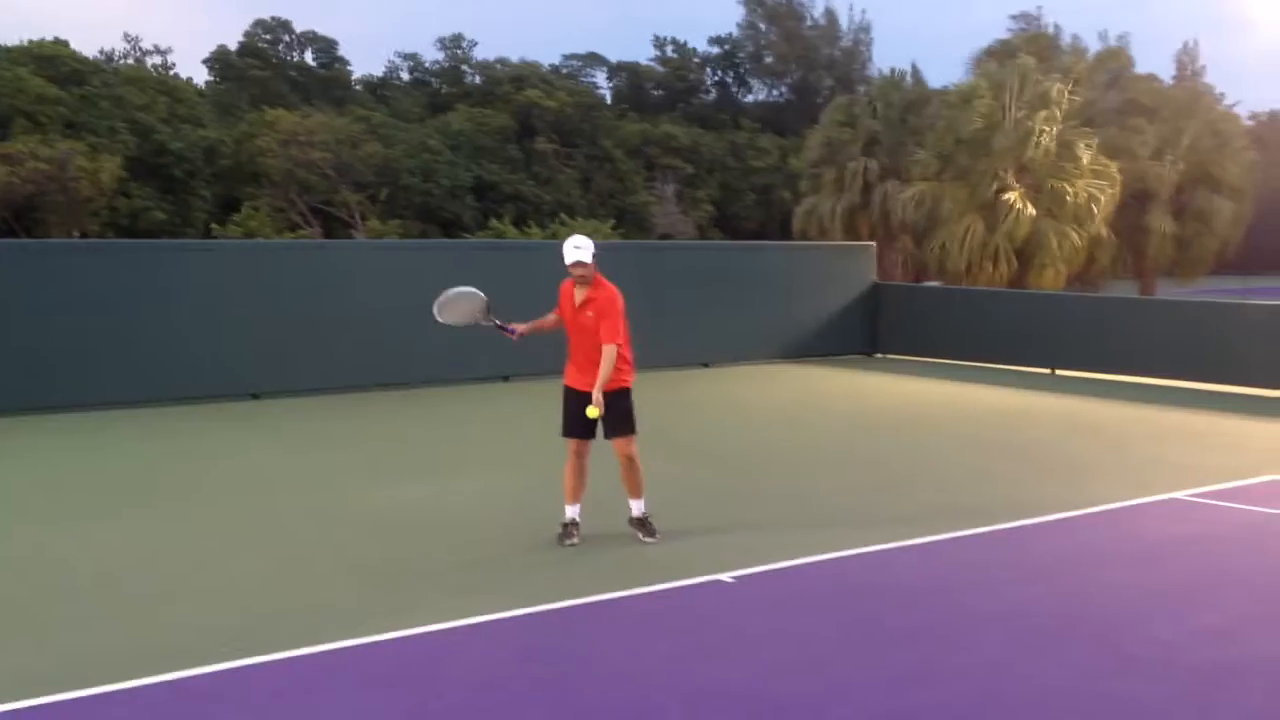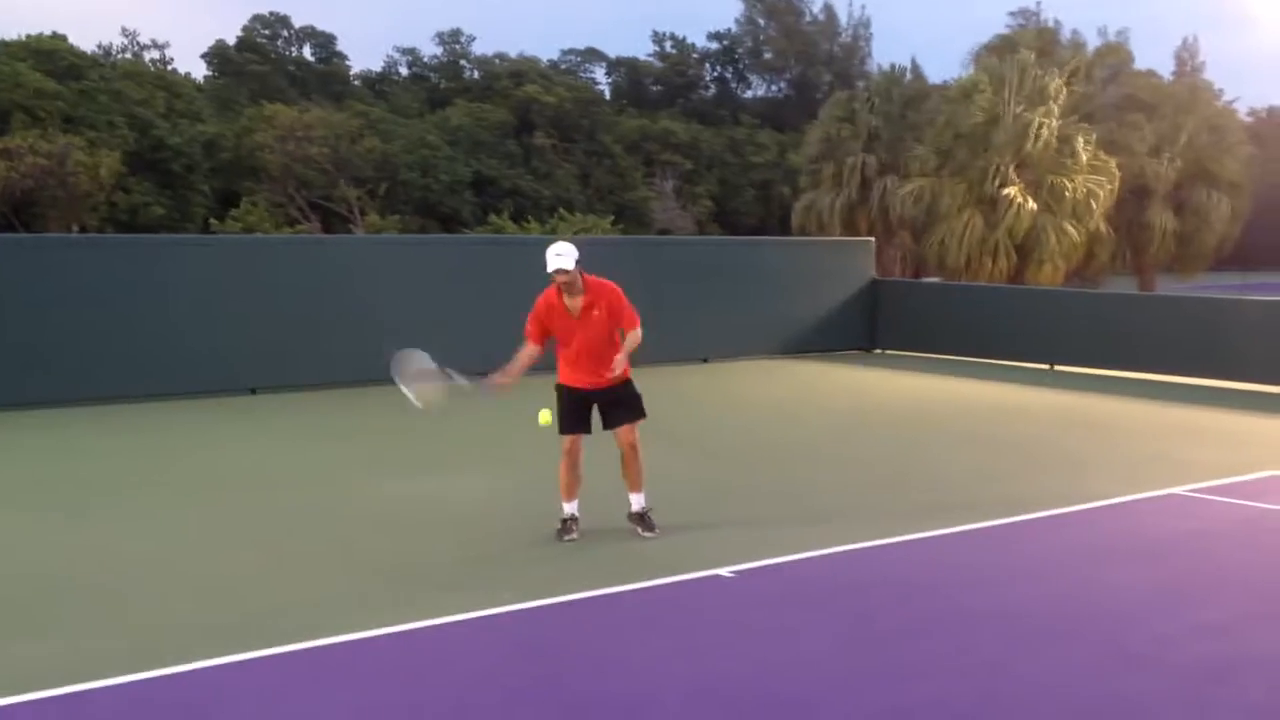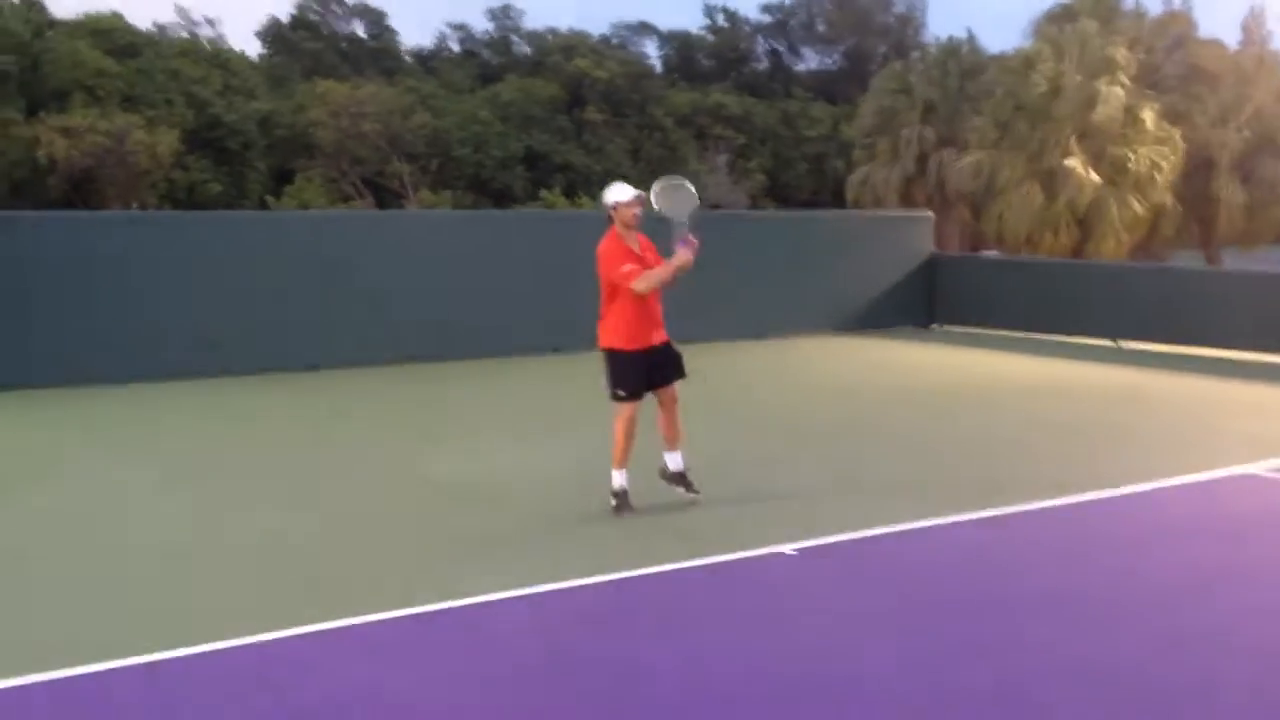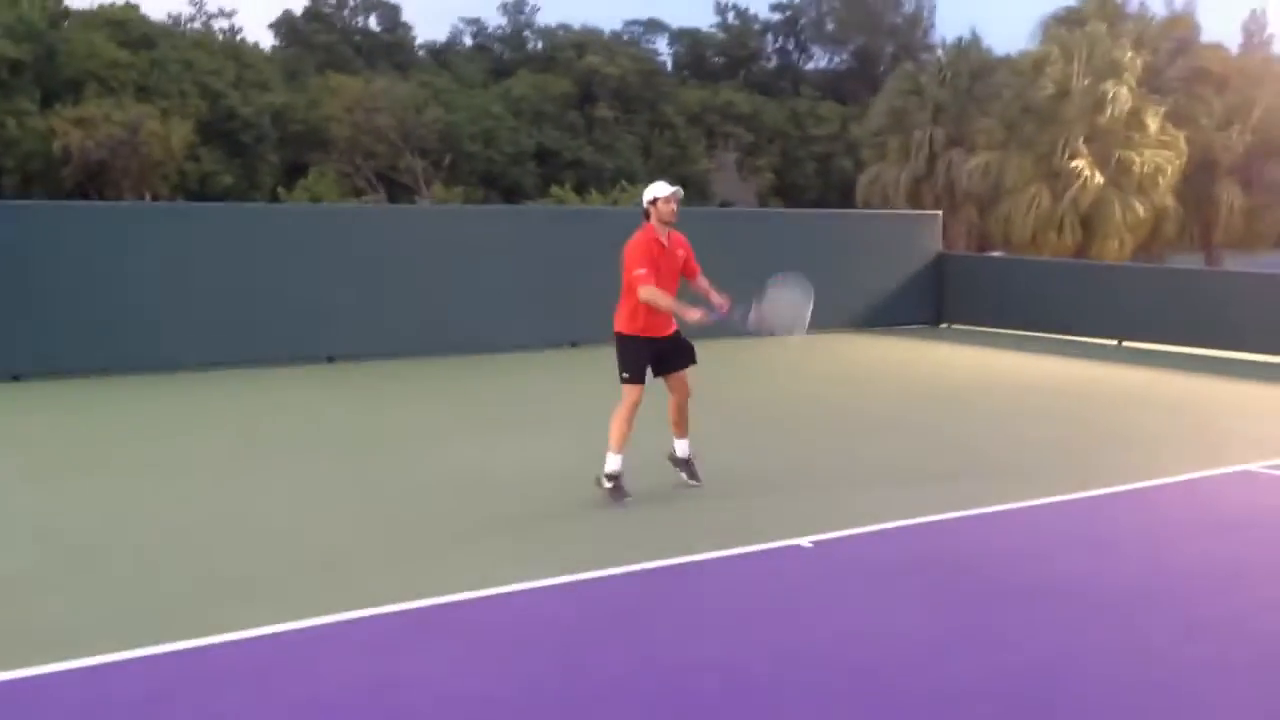
dt=0.4s
person 1, frame 1
left shoulder: (609, 296)
right shoulder: (565, 289)
left elbow: (611, 348)
left wrist: (599, 388)
right wrist: (530, 326)
left hip: (612, 386)
right hip: (576, 384)
left knee: (626, 452)
right knee: (576, 451)
left ankle: (638, 515)
right ankle: (571, 520)
person 1, frame 2
left shoulder: (608, 291)
right shoulder: (545, 303)
left elbow: (634, 329)
right elbow: (534, 345)
left wrist: (624, 354)
right wrist: (510, 373)
left hip: (613, 379)
right hip: (572, 383)
left knee: (629, 442)
right knee: (570, 448)
left ankle: (638, 509)
right ankle: (569, 515)
person 1, frame 3
left shoulder: (643, 242)
right shoulder: (609, 249)
left elbow: (660, 276)
right elbow: (642, 286)
left wrist: (680, 258)
right wrist: (678, 263)
left hip: (655, 338)
right hip: (622, 344)
left knee: (669, 400)
right knee: (627, 413)
left ankle: (673, 468)
right ankle: (618, 486)
person 1, frame 4
left shoulder: (680, 241)
right shoulder: (639, 244)
left elbow: (693, 275)
right elbow: (645, 292)
left wrist: (713, 295)
right wrist: (684, 311)
left hip: (666, 330)
right hip: (634, 331)
left knee: (681, 391)
right knee: (631, 398)
left ankle: (682, 455)
right ankle: (611, 472)
